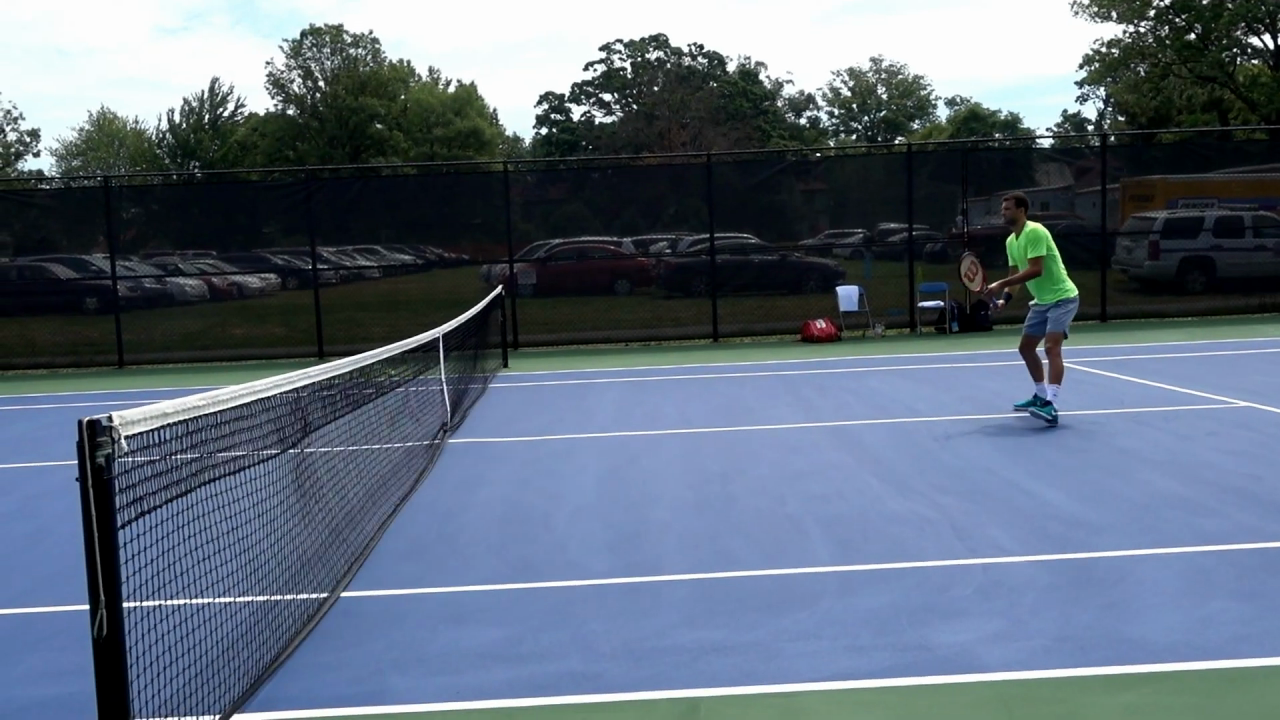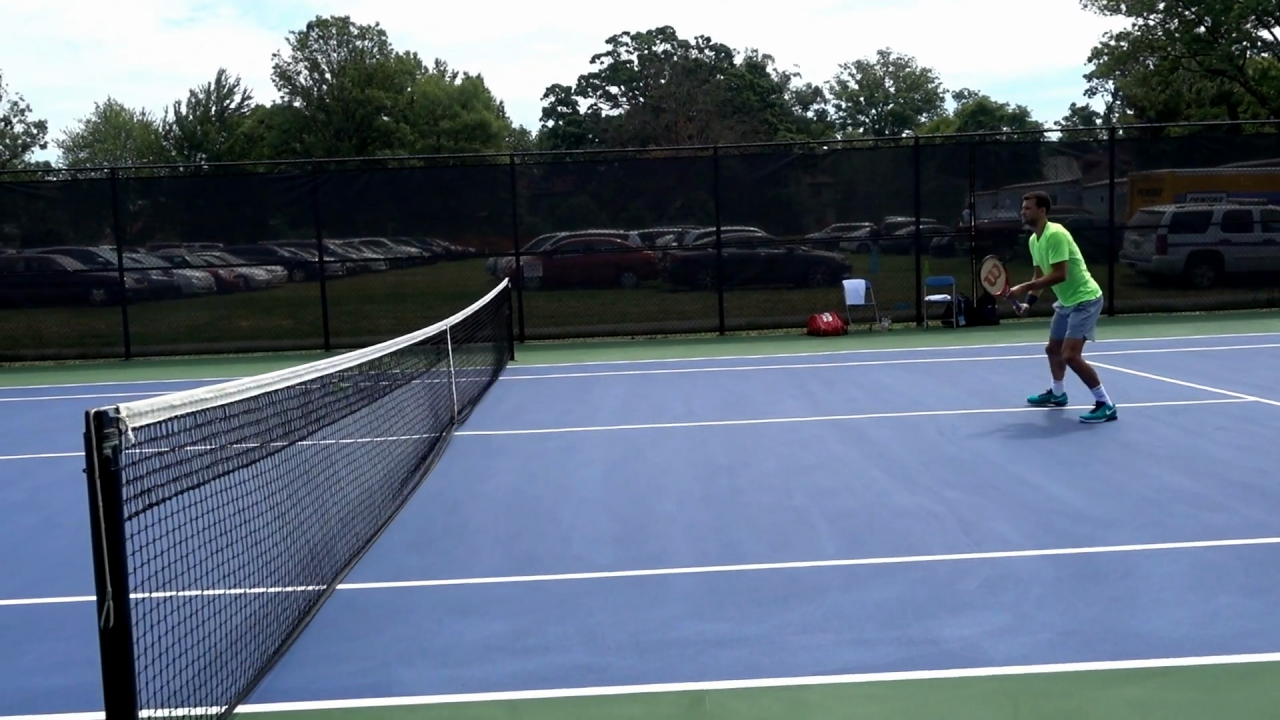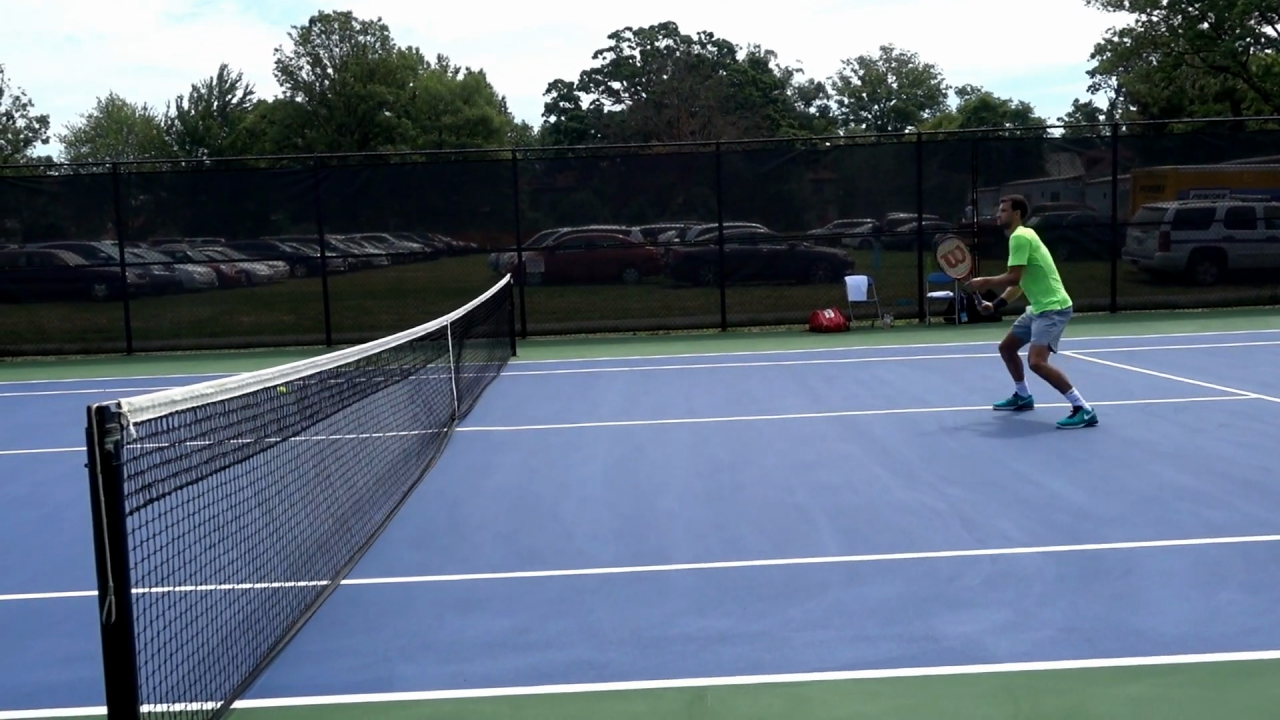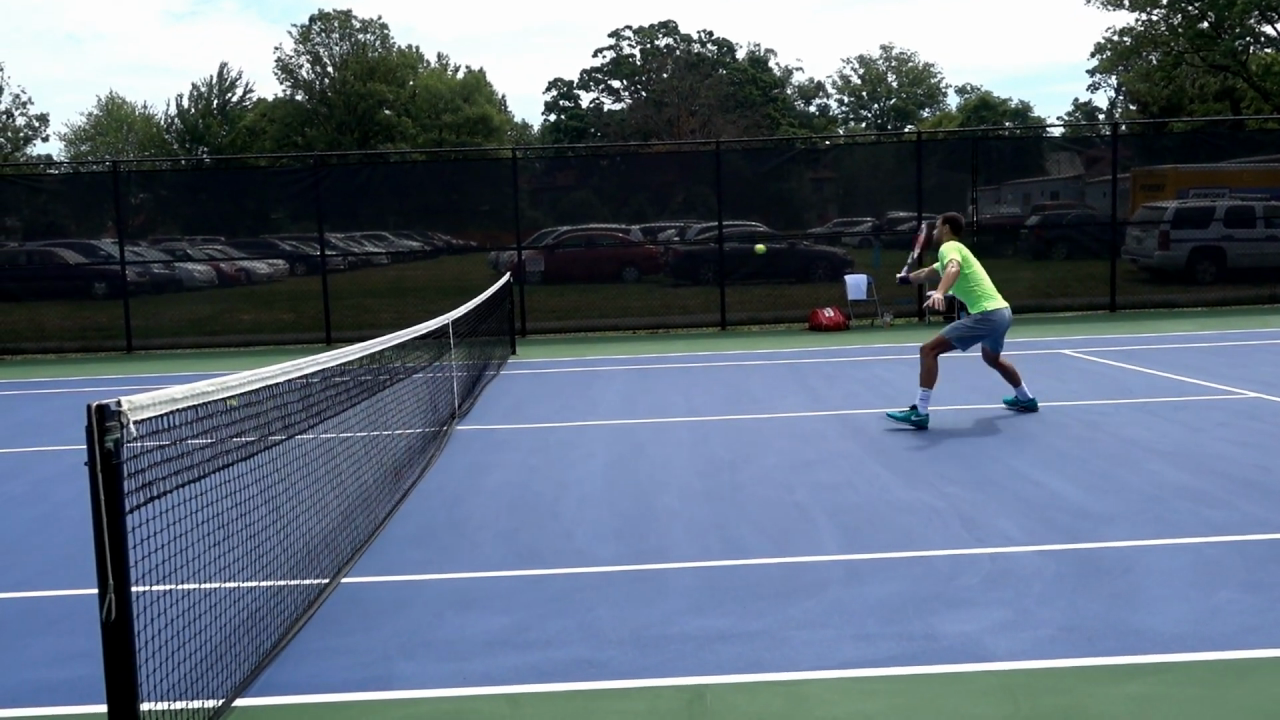
dt=0.5s
person 1, frame 1
left shoulder: (1034, 231)
right shoulder: (1011, 241)
left elbow: (1036, 269)
right elbow: (1015, 275)
left wrist: (1000, 285)
right wrist: (1004, 299)
left hip: (1062, 297)
right hip: (1042, 300)
left knee: (1052, 348)
right knee: (1025, 348)
left ankle: (1051, 407)
right ankle: (1043, 396)
person 1, frame 2
left shoulder: (1055, 234)
right shoulder: (1033, 240)
left elbow: (1059, 275)
right elbow: (1039, 275)
left wrist: (1023, 288)
right wrist: (1029, 301)
left hip: (1085, 300)
right hip: (1066, 302)
left knee: (1070, 355)
right knee: (1053, 350)
left ankle: (1106, 405)
right ankle: (1057, 393)
person 1, frame 3
left shoulder: (1021, 237)
right shoulder: (1016, 239)
left elbow: (1013, 278)
right elbow: (1017, 286)
left wrist: (984, 282)
right wrist: (995, 304)
left hip: (1055, 309)
right hip: (1039, 309)
left knee: (1037, 362)
right knee: (1007, 348)
left ankle: (1083, 408)
right ankle: (1022, 395)
person 1, frame 4
left shoulder: (948, 247)
right shoulder: (953, 251)
left elbow: (953, 270)
right elbow: (927, 273)
left wrist: (939, 293)
right wrist: (905, 278)
left hip: (987, 315)
right hip: (1001, 313)
left knee: (928, 350)
right knee: (991, 357)
left ankle: (920, 412)
right ankle: (1026, 399)
